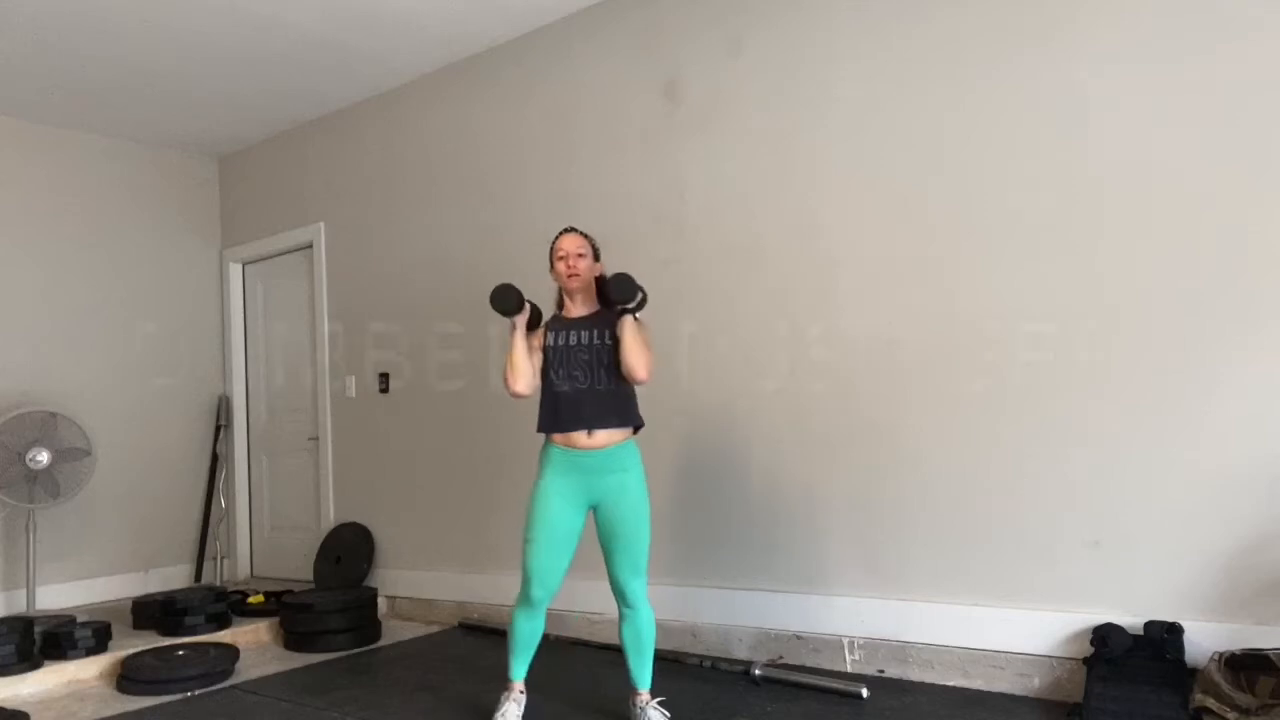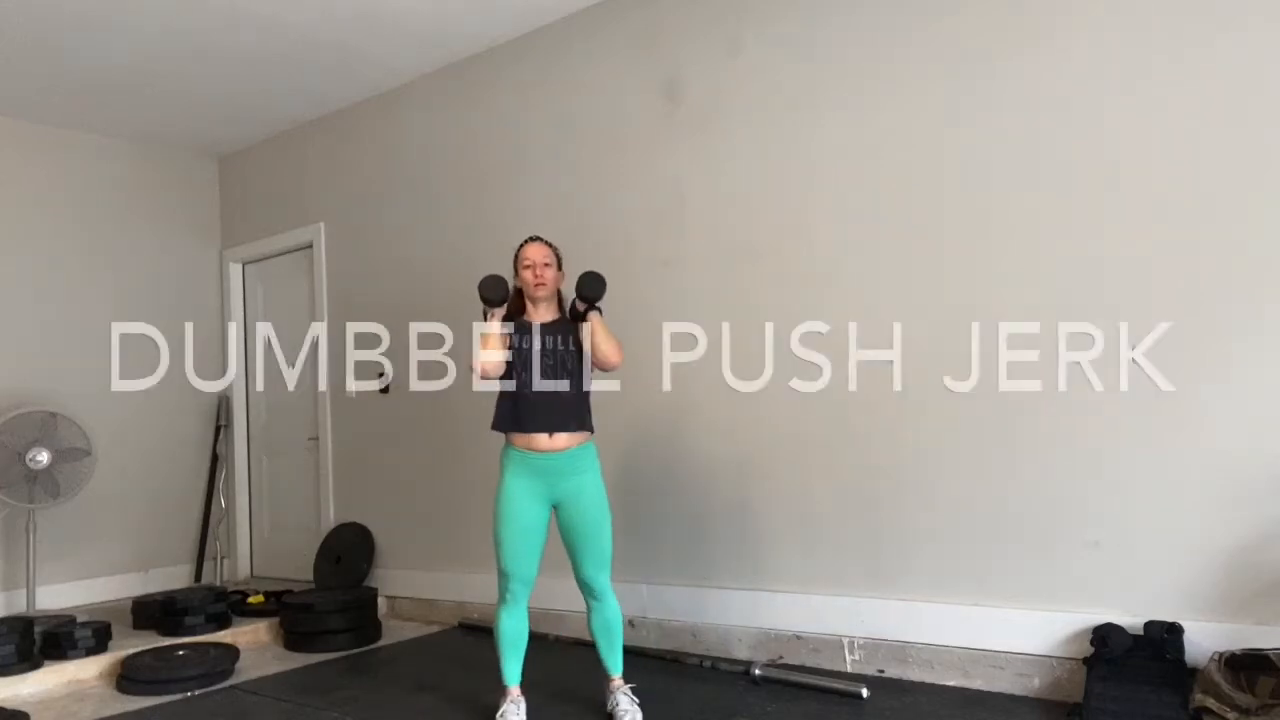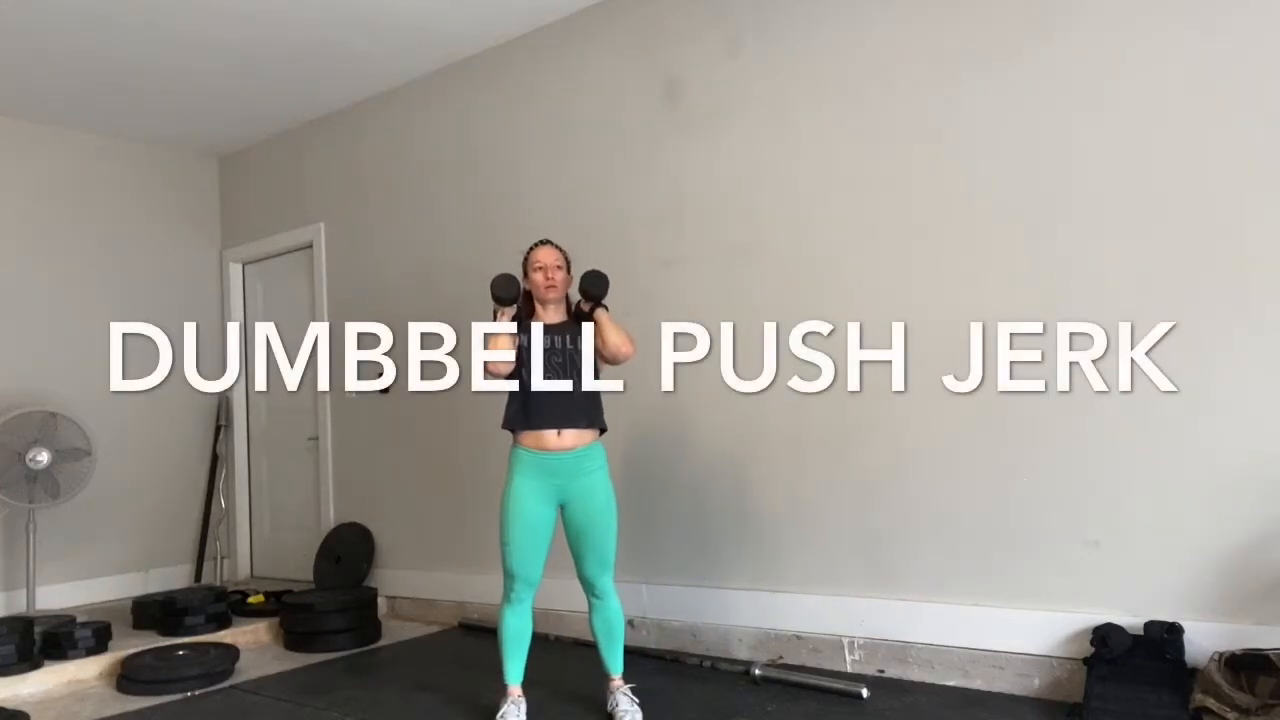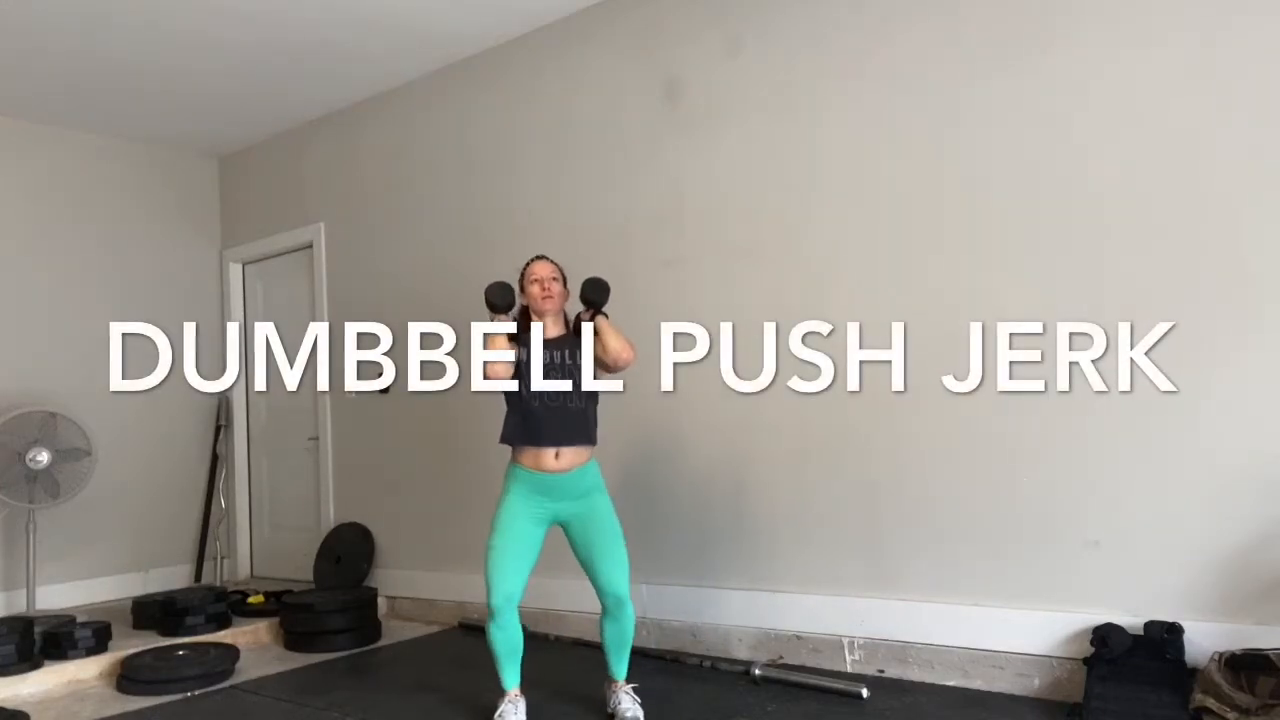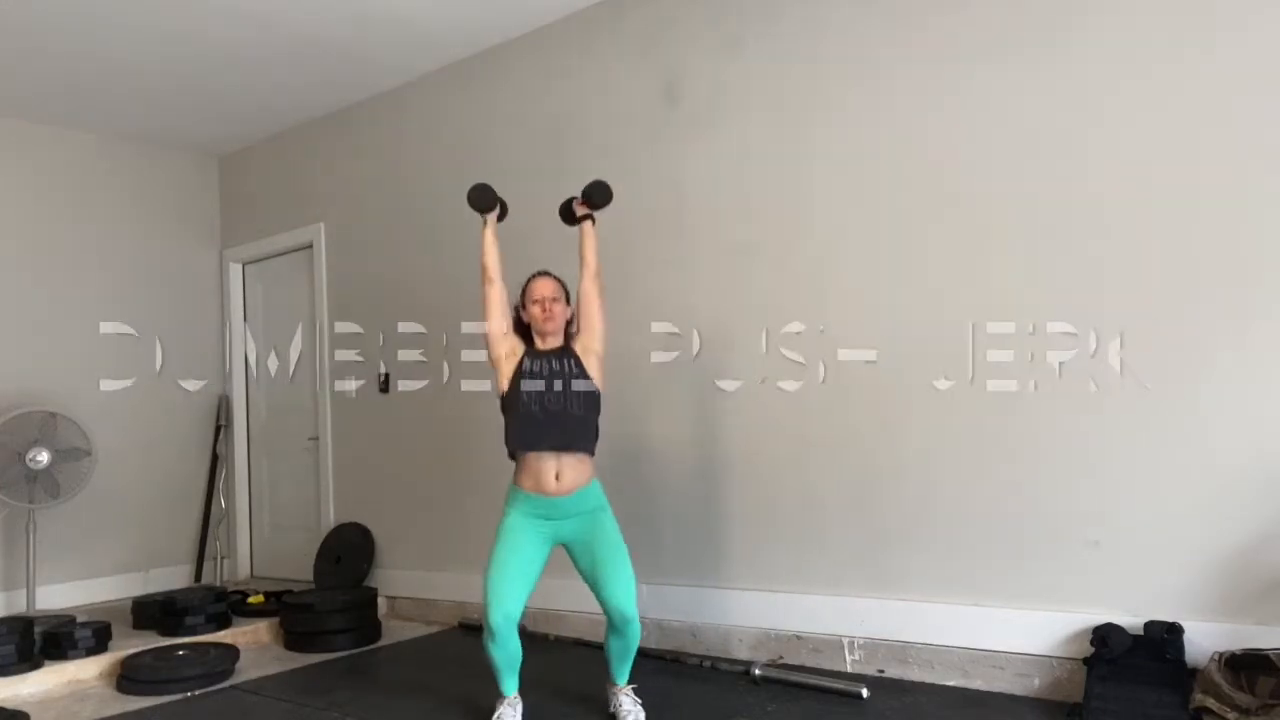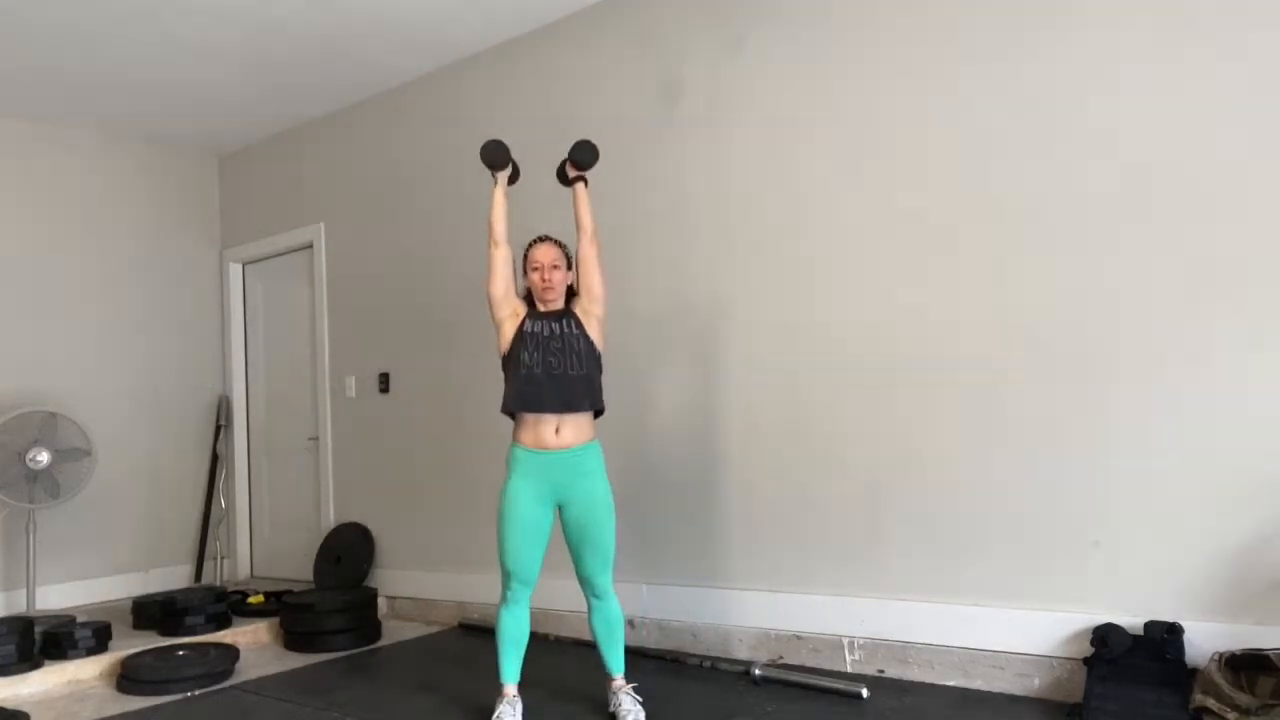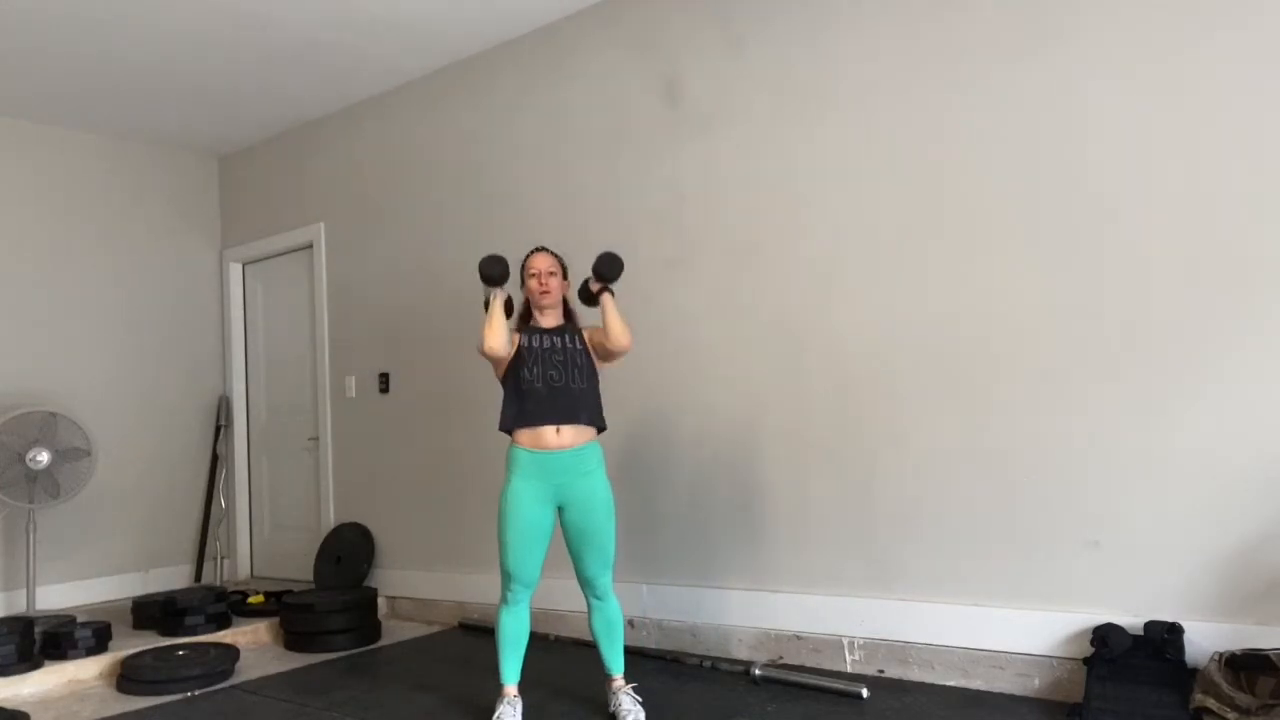
dt=0.7s
person 1, frame 1
left shoulder: (618, 322)
right shoulder: (545, 333)
left elbow: (640, 372)
right elbow: (519, 386)
left wrist: (626, 314)
right wrist: (517, 327)
left hip: (619, 466)
right hip: (561, 467)
left knee: (632, 592)
right knee: (536, 591)
person 1, frame 2
left shoulder: (579, 329)
right shoulder: (508, 331)
left elbow: (612, 359)
right elbow: (487, 368)
left wrist: (590, 311)
right wrist: (495, 315)
left hip: (579, 467)
right hip: (522, 470)
left knee: (596, 584)
right knee: (514, 587)
person 1, frame 3
left shoulder: (586, 330)
right shoulder: (515, 330)
left elbow: (622, 351)
right elbow: (497, 367)
left wrist: (596, 309)
right wrist: (505, 315)
left hip: (586, 467)
right hip: (530, 469)
left knee: (599, 583)
right knee: (519, 586)
person 1, frame 4
left shoulder: (587, 345)
right shoulder: (514, 346)
left elbow: (624, 357)
right elbow: (494, 373)
left wrist: (598, 317)
right wrist: (500, 326)
left hip: (584, 489)
right hip: (526, 490)
left knee: (618, 593)
right knee: (500, 600)
person 1, frame 5
left shoulder: (585, 352)
right shoulder: (510, 356)
left elbow: (590, 276)
right elbow: (492, 280)
left wrist: (586, 220)
right wrist: (490, 221)
left hip: (586, 508)
right hip: (527, 513)
left knee: (624, 612)
right knee: (499, 618)
person 1, frame 6
left shoulder: (586, 317)
right shoulder: (513, 320)
left elbow: (589, 241)
right elbow: (498, 246)
left wrist: (577, 183)
right wrist: (501, 184)
left hip: (584, 467)
right hip: (527, 469)
left knee: (598, 585)
right knee: (517, 588)
person 1, frame 7
left shoulder: (586, 339)
right shoulder: (514, 342)
left elbow: (621, 344)
right elbow: (491, 347)
left wrist: (604, 295)
right wrist: (496, 298)
left hip: (584, 468)
right hip: (527, 471)
left knee: (599, 585)
right knee: (517, 589)
